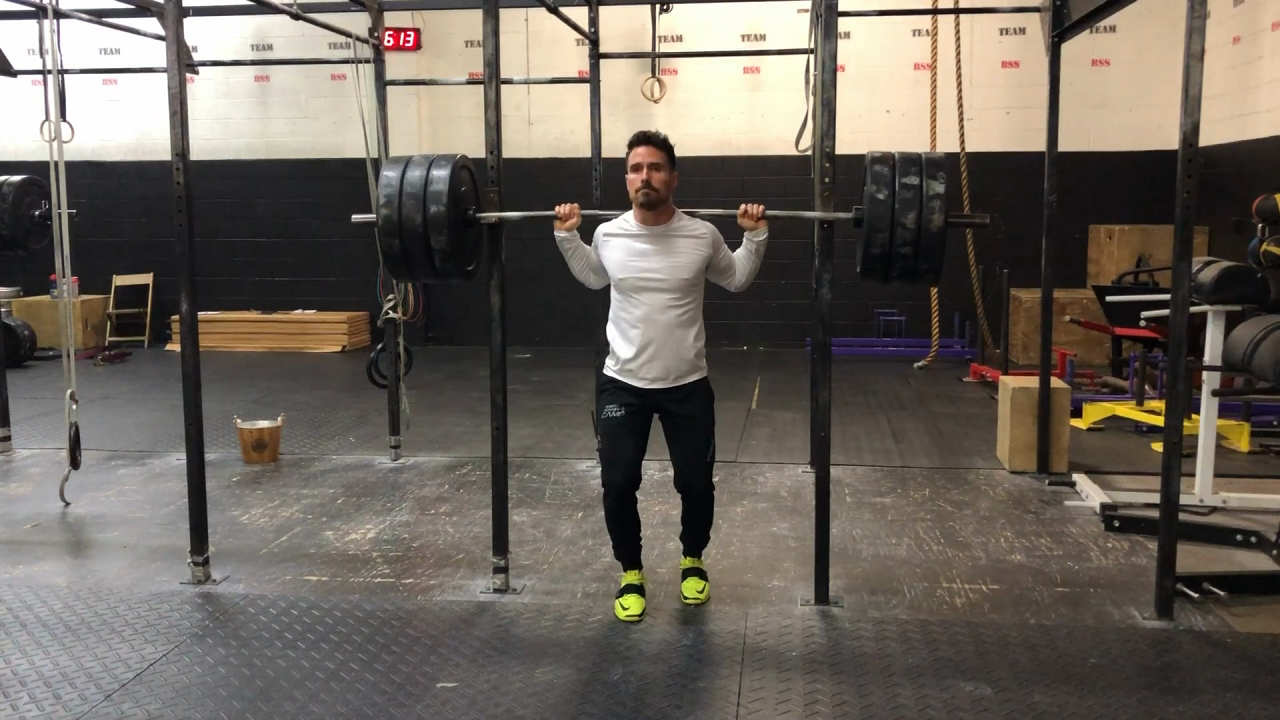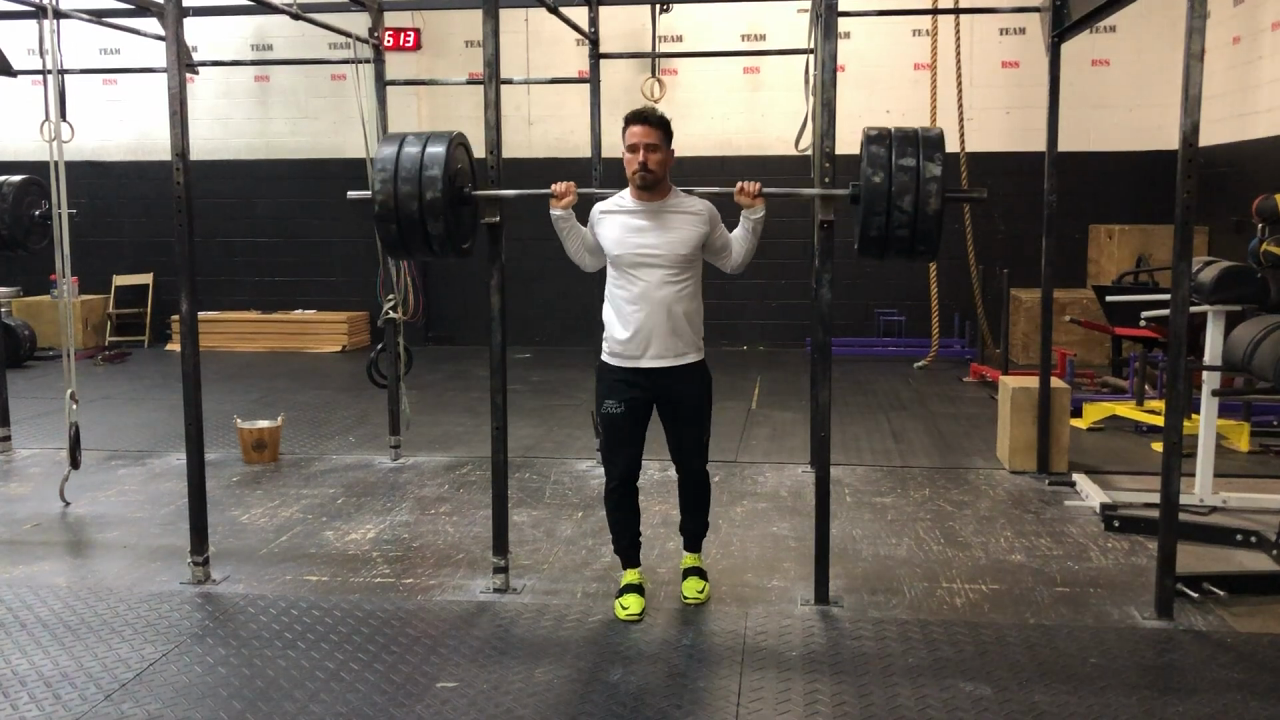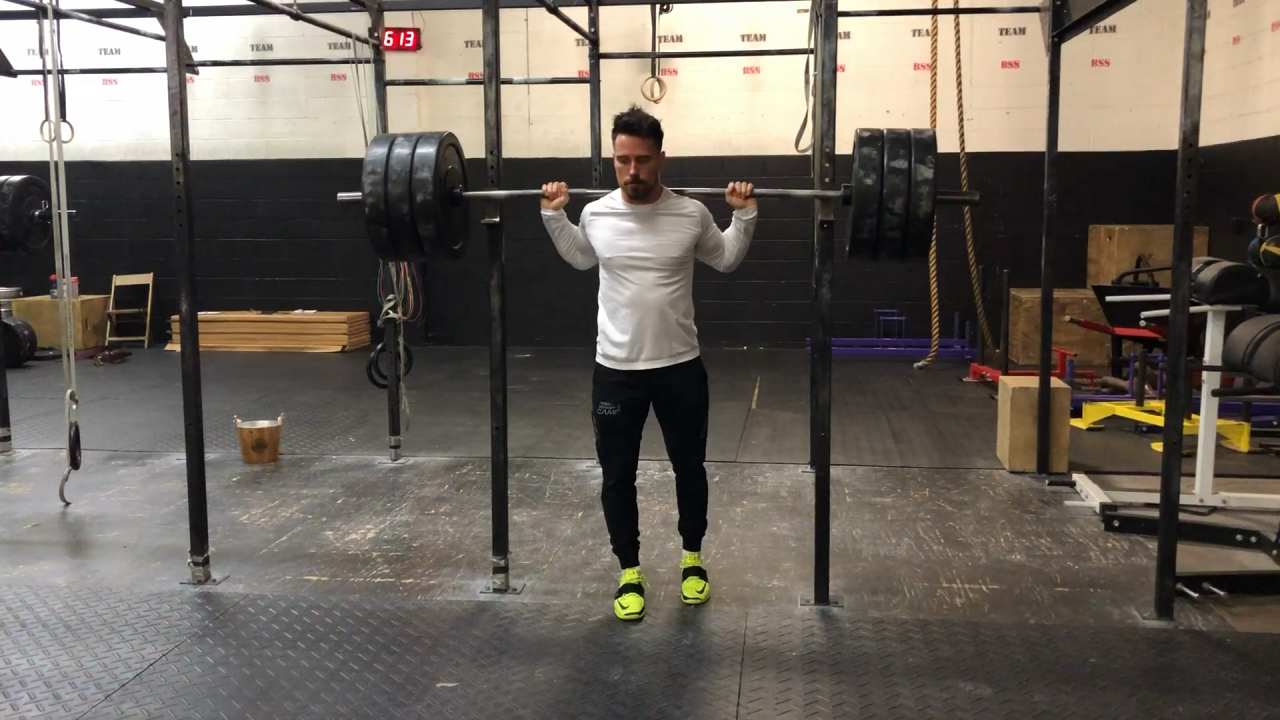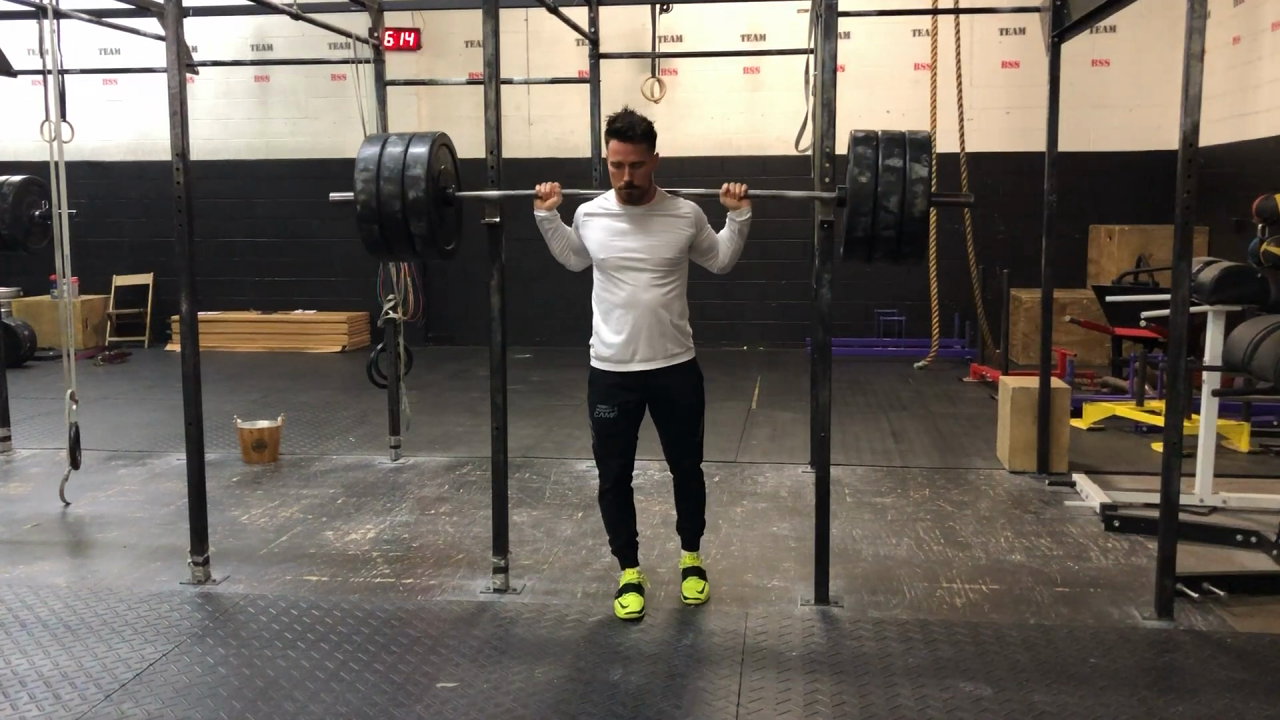
dt=0.4s
person 1, frame 1
left shoulder: (703, 236)
right shoulder: (607, 234)
left elbow: (737, 280)
left wrist: (755, 236)
right wrist: (566, 236)
left hip: (686, 383)
right hip: (622, 382)
left knee: (695, 483)
right knee: (617, 484)
left ankle: (692, 560)
right ankle: (630, 573)
person 1, frame 2
left shoulder: (699, 213)
right shoulder: (604, 212)
left elbow: (734, 260)
right elbow: (588, 259)
left wrist: (752, 213)
right wrist: (562, 213)
left hip: (684, 367)
right hip: (620, 367)
left knee: (692, 469)
right knee: (620, 475)
left ankle: (692, 558)
right ankle: (631, 572)
person 1, frame 3
left shoulder: (692, 214)
right shoulder: (595, 213)
left elbow: (726, 259)
right elbow: (580, 257)
left wrist: (744, 214)
right wrist: (553, 214)
left hip: (680, 367)
right hip: (616, 369)
left knee: (689, 467)
right knee: (617, 475)
left ankle: (691, 557)
right ankle: (630, 572)
person 1, frame 4
left shoulder: (686, 215)
right shoulder: (588, 214)
left elbow: (721, 261)
right elbow: (572, 259)
left wrist: (738, 215)
right wrist: (547, 215)
left hip: (675, 368)
right hip: (610, 371)
left knee: (686, 469)
right knee: (614, 477)
left ankle: (691, 557)
right ankle: (629, 572)
